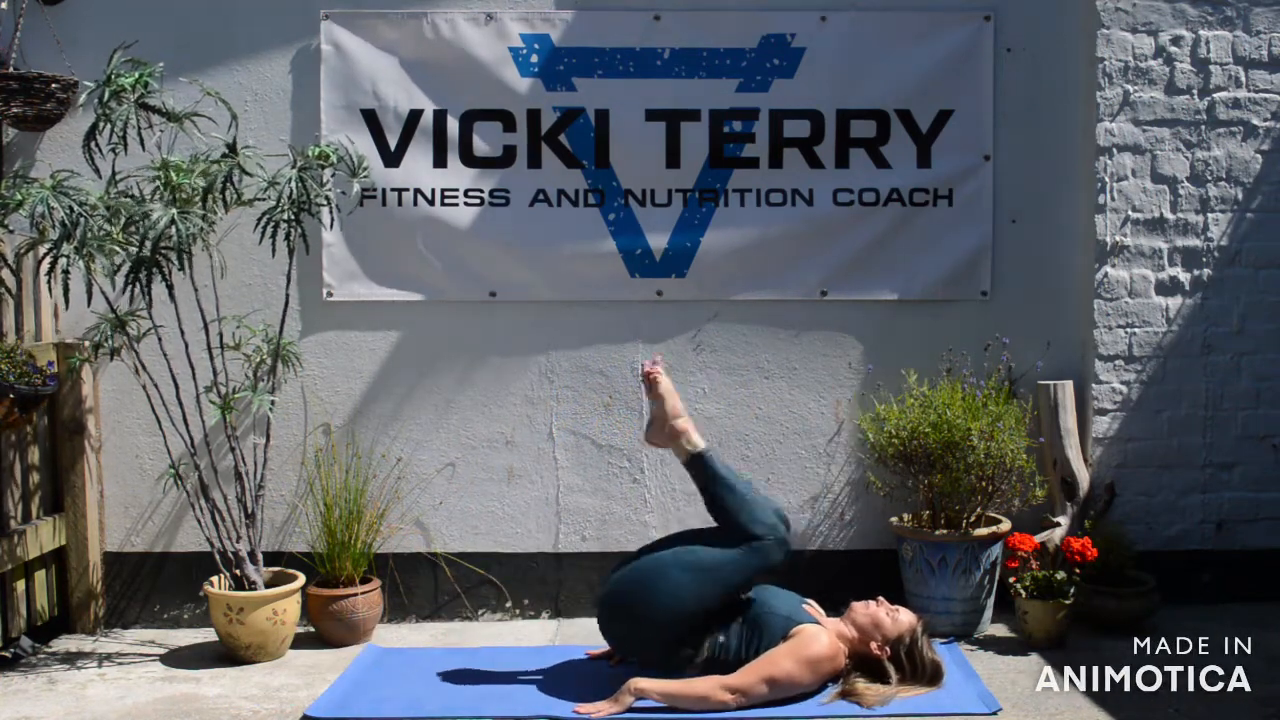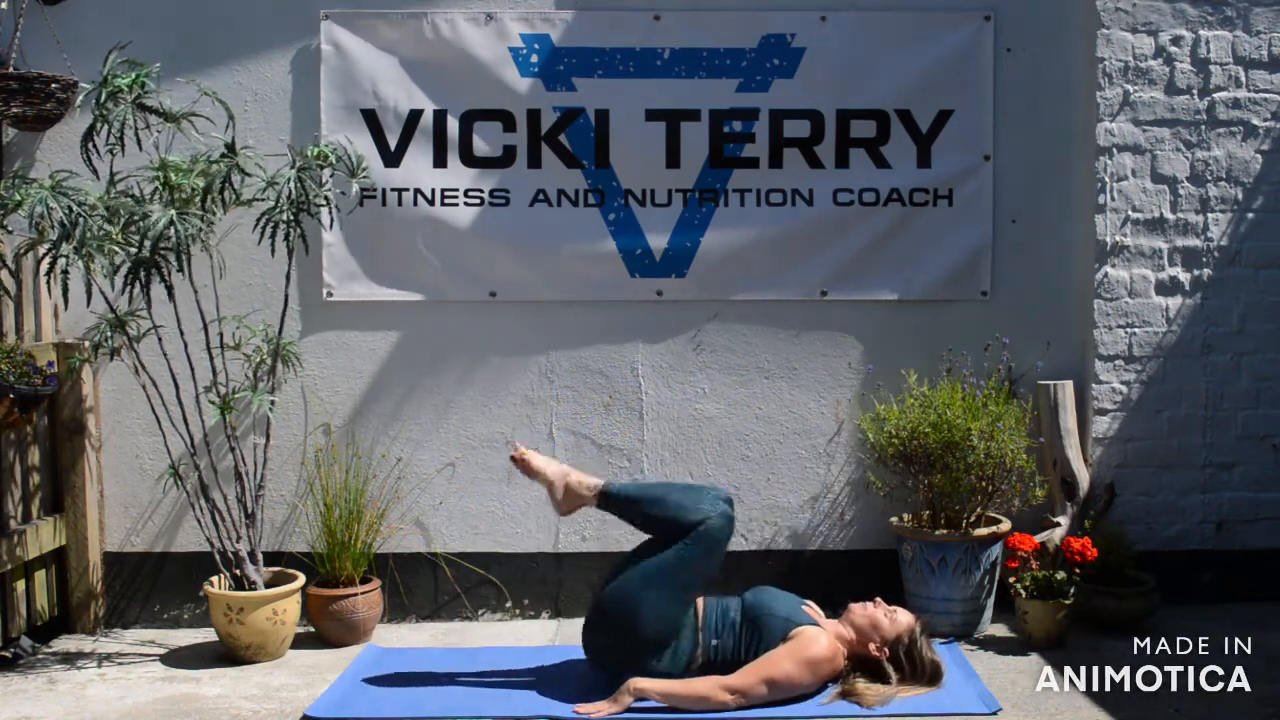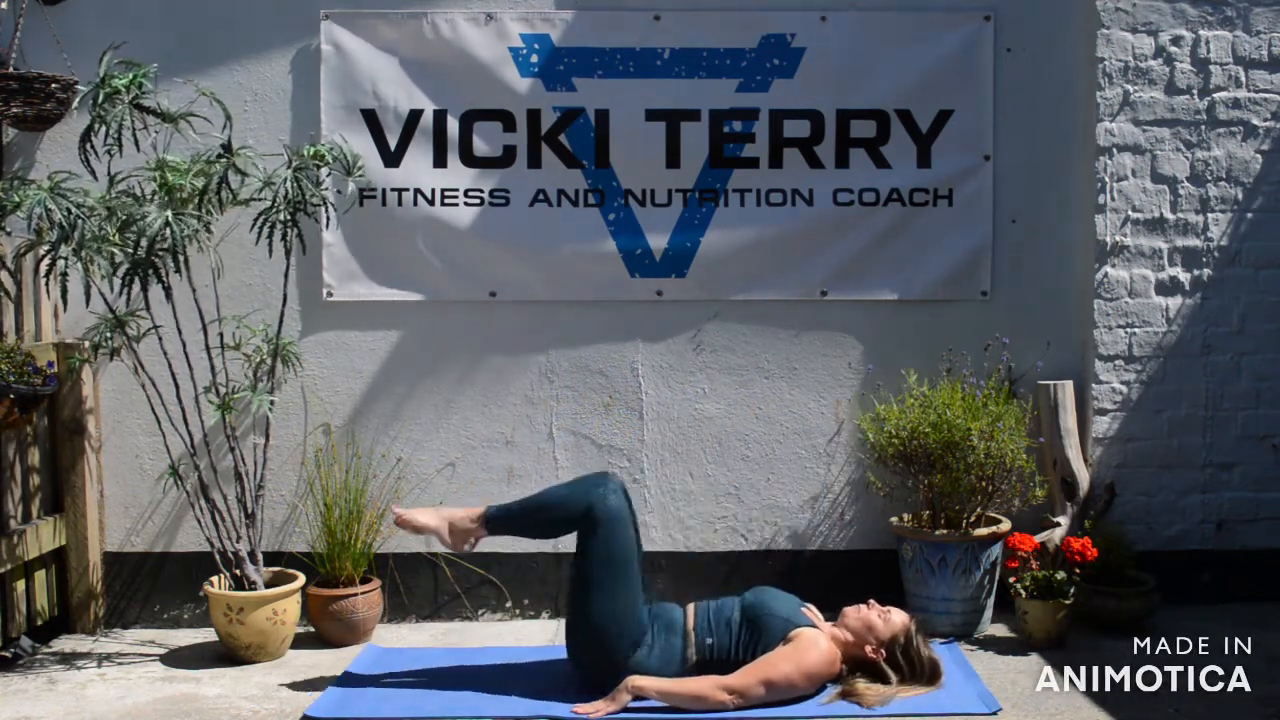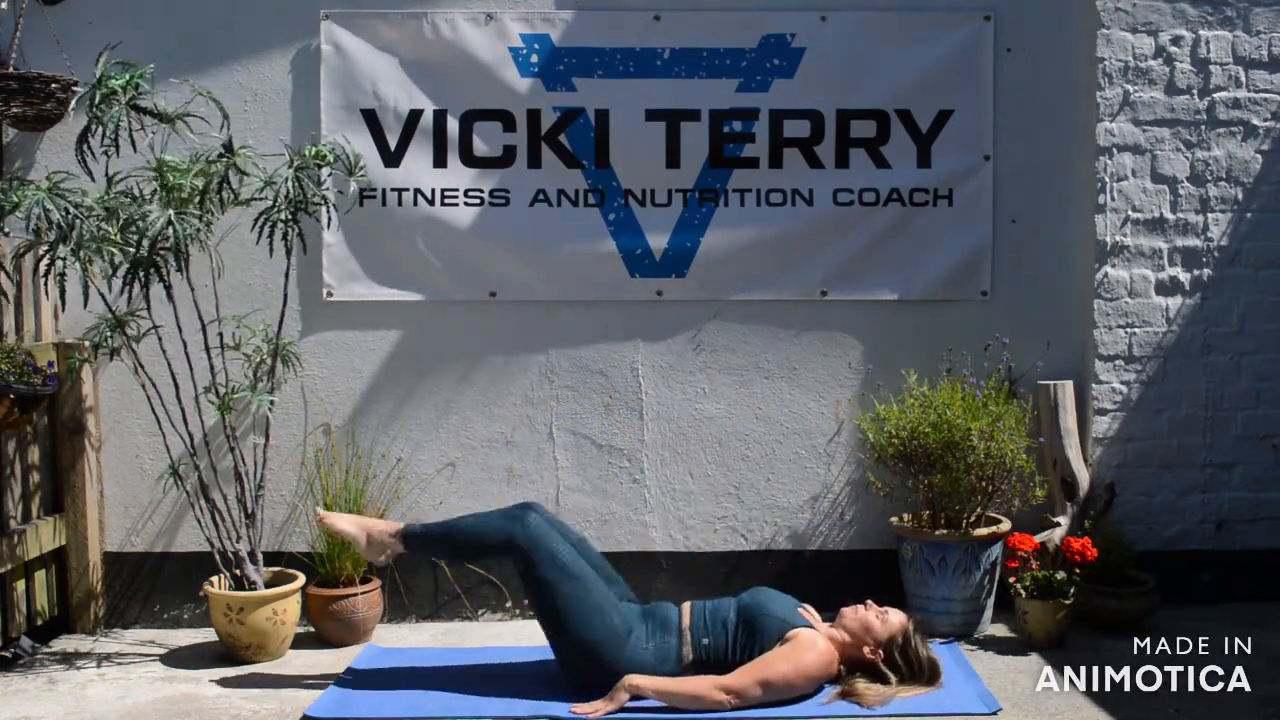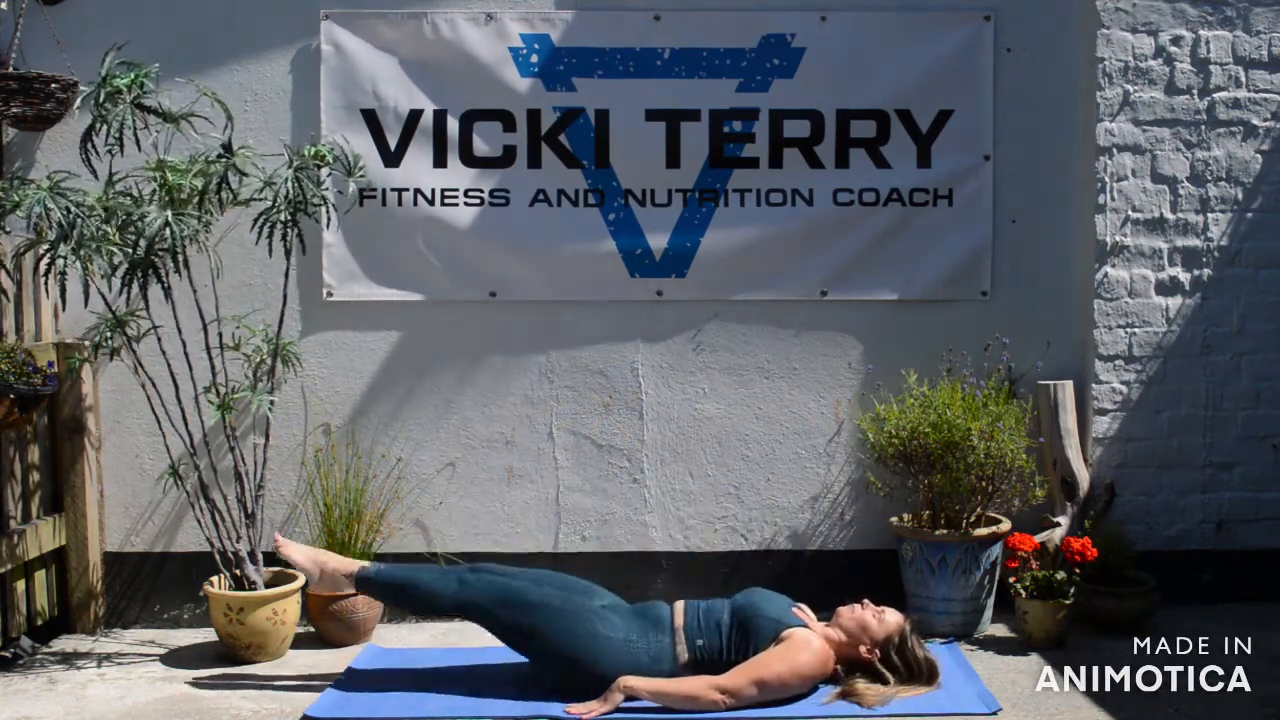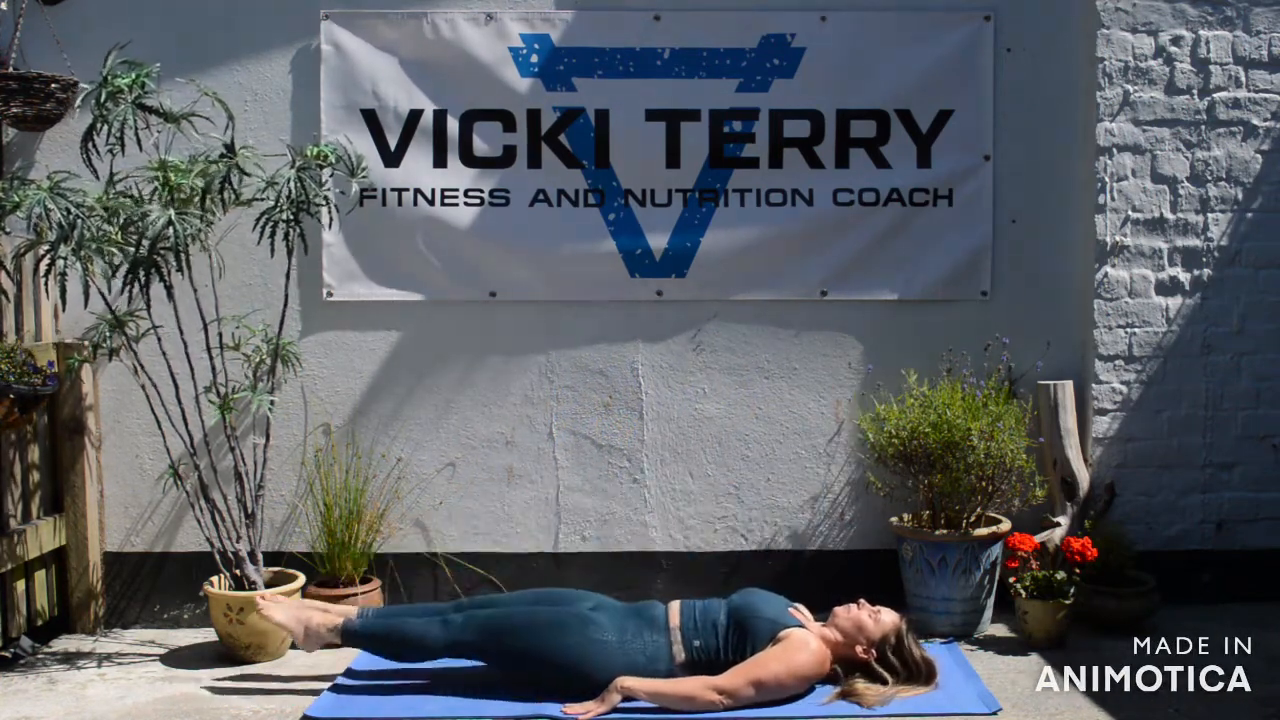
dt=0.3s
person 1, frame 1
left shoulder: (822, 651)
right shoulder: (818, 620)
left wrist: (638, 688)
right hip: (648, 624)
left knee: (767, 539)
left ankle: (685, 439)
right ankle: (683, 438)
person 1, frame 2
left shoulder: (821, 653)
right shoulder: (816, 621)
left hip: (630, 646)
left knee: (713, 512)
right knee: (709, 512)
left ankle: (582, 489)
right ankle: (581, 490)
person 1, frame 3
left shoulder: (818, 656)
right shoulder: (813, 626)
left hip: (630, 657)
right hip: (654, 626)
left knee: (605, 496)
right knee: (608, 496)
left ankle: (473, 522)
right ankle: (476, 522)
person 1, frame 4
left shoulder: (816, 658)
right shoulder: (811, 628)
left hip: (628, 651)
right hip: (643, 623)
left knee: (525, 527)
right knee: (531, 520)
left ankle: (390, 537)
right ankle: (393, 538)
person 1, frame 5
left shoulder: (812, 656)
right shoulder: (807, 625)
left hip: (625, 653)
right hip: (635, 616)
left knee: (476, 589)
right knee: (486, 578)
left ankle: (345, 575)
right ankle: (352, 572)
person 1, frame 6
left shoulder: (809, 657)
right shoulder: (803, 623)
left hip: (620, 651)
right hip: (630, 617)
left knee: (467, 629)
right knee: (475, 608)
left ankle: (331, 624)
right ankle: (334, 620)
